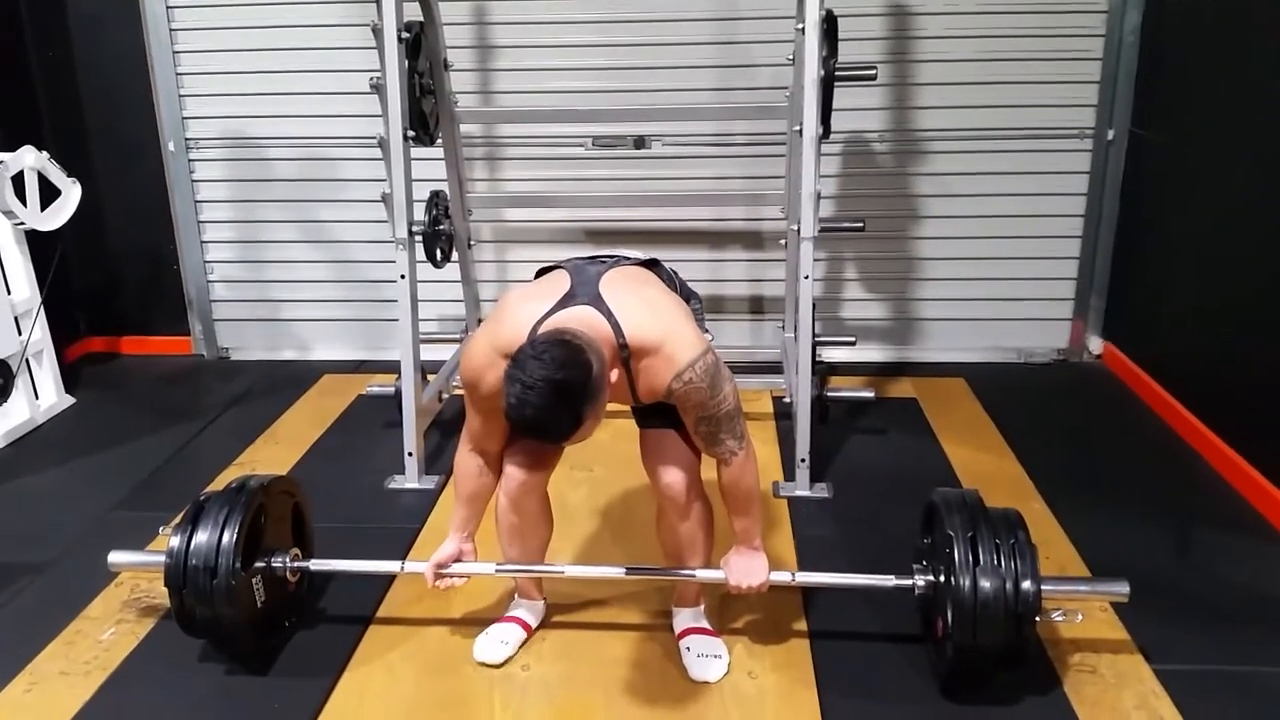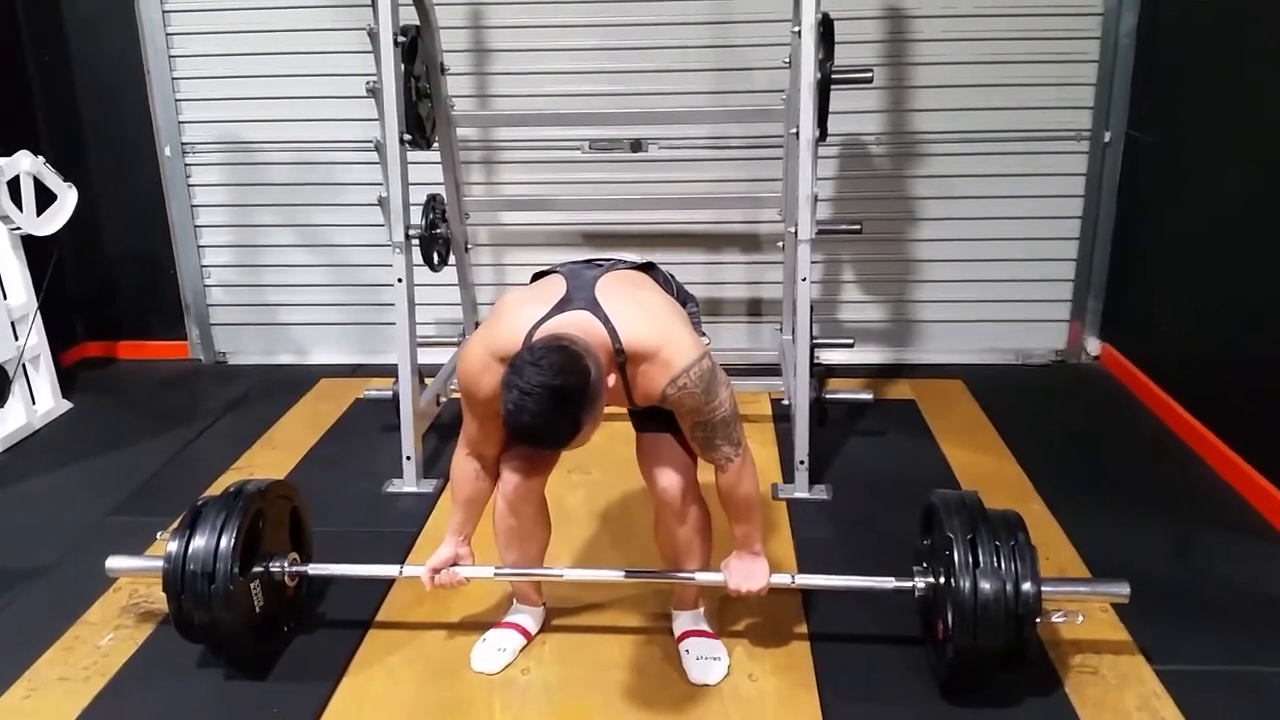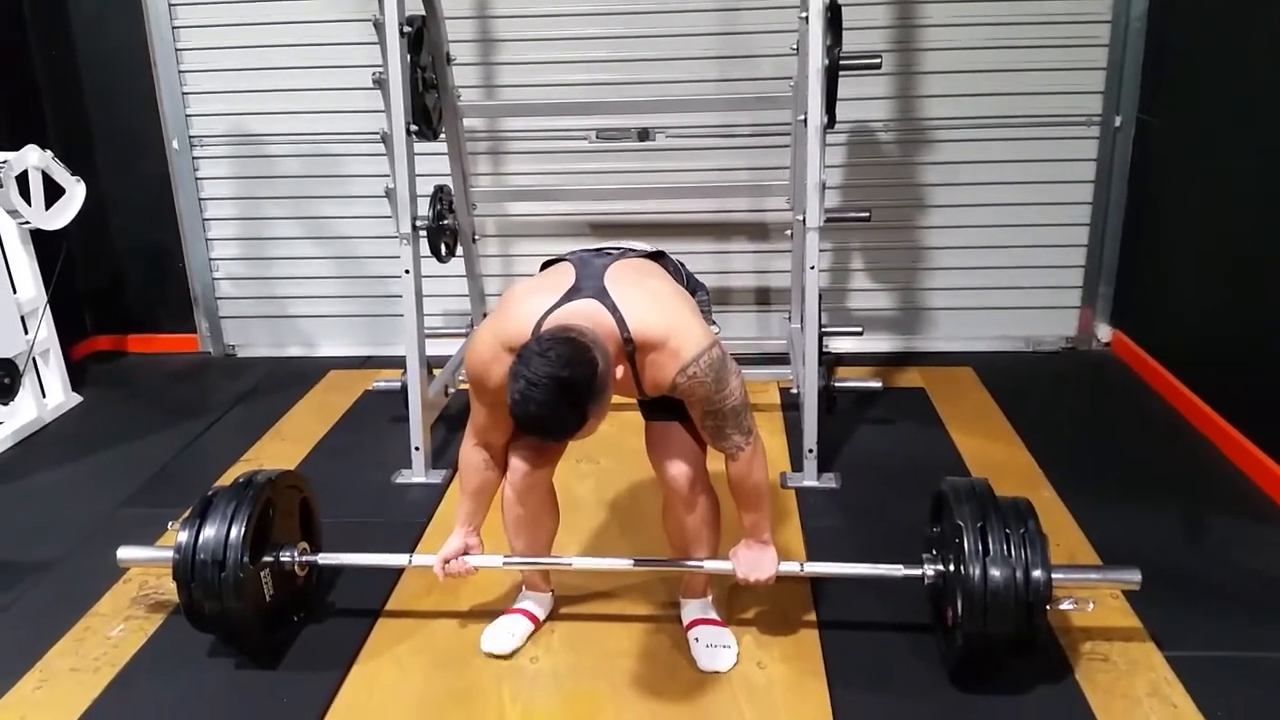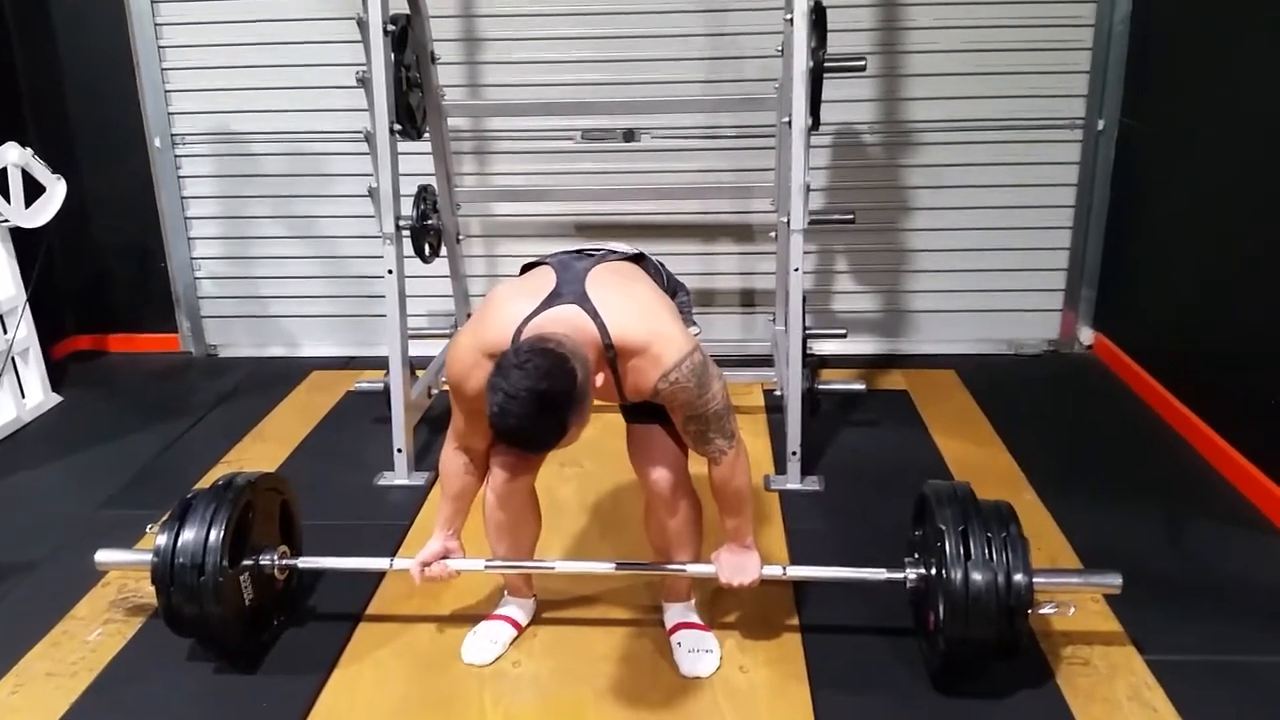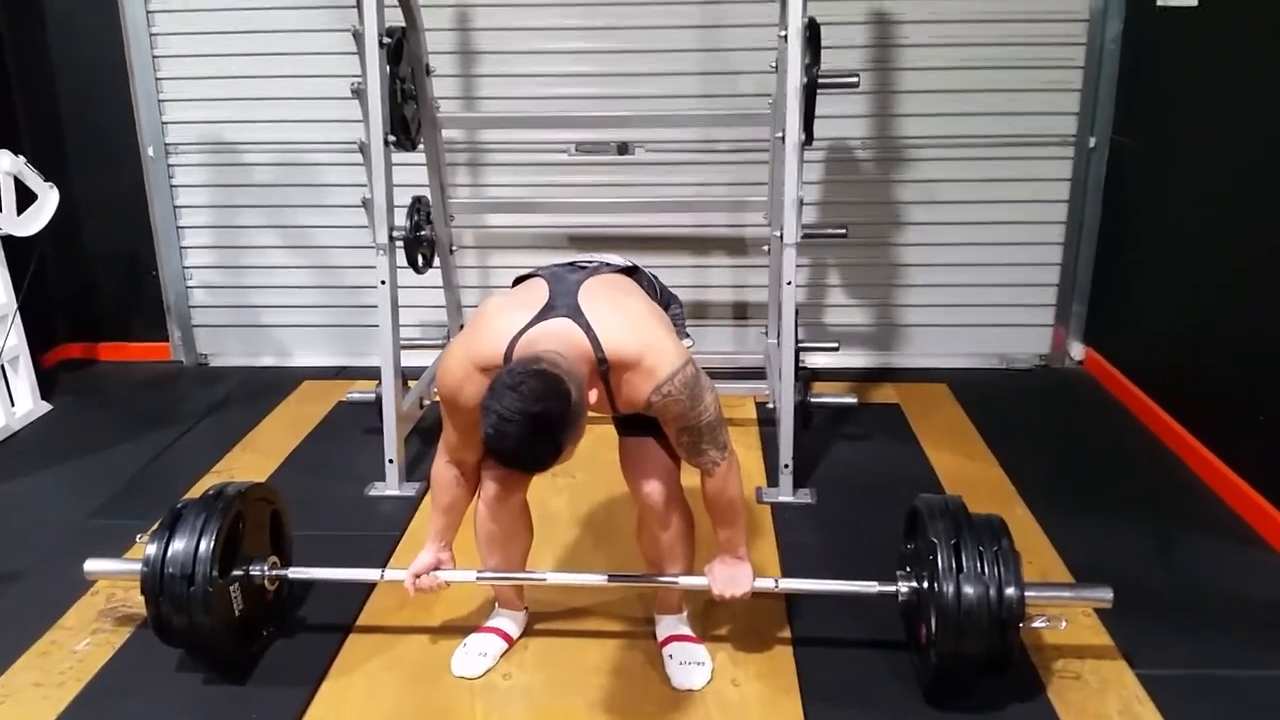
dt=0.4s
person 1, frame 1
left shoulder: (676, 358)
right shoulder: (490, 357)
left elbow: (732, 450)
right elbow: (480, 449)
left wrist: (748, 546)
right wrist: (461, 536)
left hip: (656, 342)
left knee: (678, 482)
right knee: (519, 475)
left ankle: (689, 609)
right ankle: (526, 602)
person 1, frame 2
left shoulder: (673, 361)
right shoulder: (486, 360)
left elbow: (730, 455)
right elbow: (477, 453)
left wrist: (749, 551)
right wrist: (456, 540)
left hip: (655, 341)
left knee: (674, 485)
right knee: (516, 478)
left ankle: (689, 612)
right ankle: (526, 607)
person 1, frame 3
left shoulder: (682, 351)
right shoulder: (495, 350)
left elbow: (740, 444)
right elbow: (485, 444)
left wrist: (757, 539)
right wrist: (466, 530)
left hip: (665, 326)
left knee: (684, 475)
right knee: (524, 466)
left ankle: (697, 600)
right ankle: (534, 593)
person 1, frame 4
left shoulder: (663, 355)
right shoulder: (476, 355)
left elbow: (723, 448)
right elbow: (466, 447)
left wrist: (740, 544)
right wrist: (446, 534)
left knee: (665, 478)
right knee: (506, 469)
left ankle: (680, 604)
right ankle: (517, 598)
person 1, frame 5
left shoulder: (656, 368)
right shoulder: (468, 368)
left elbow: (715, 459)
right elbow: (457, 460)
left wrist: (732, 555)
right wrist: (437, 545)
left knee: (658, 491)
right knee: (497, 483)
left ankle: (671, 616)
right ankle: (508, 611)
